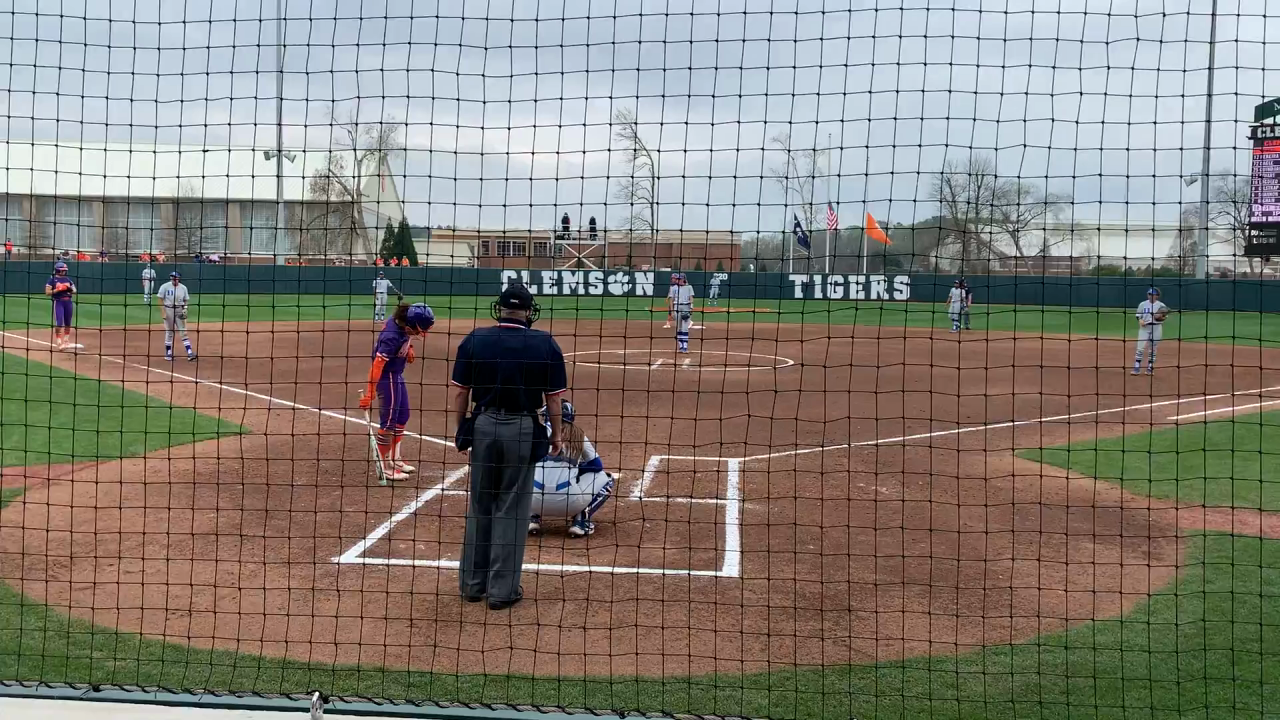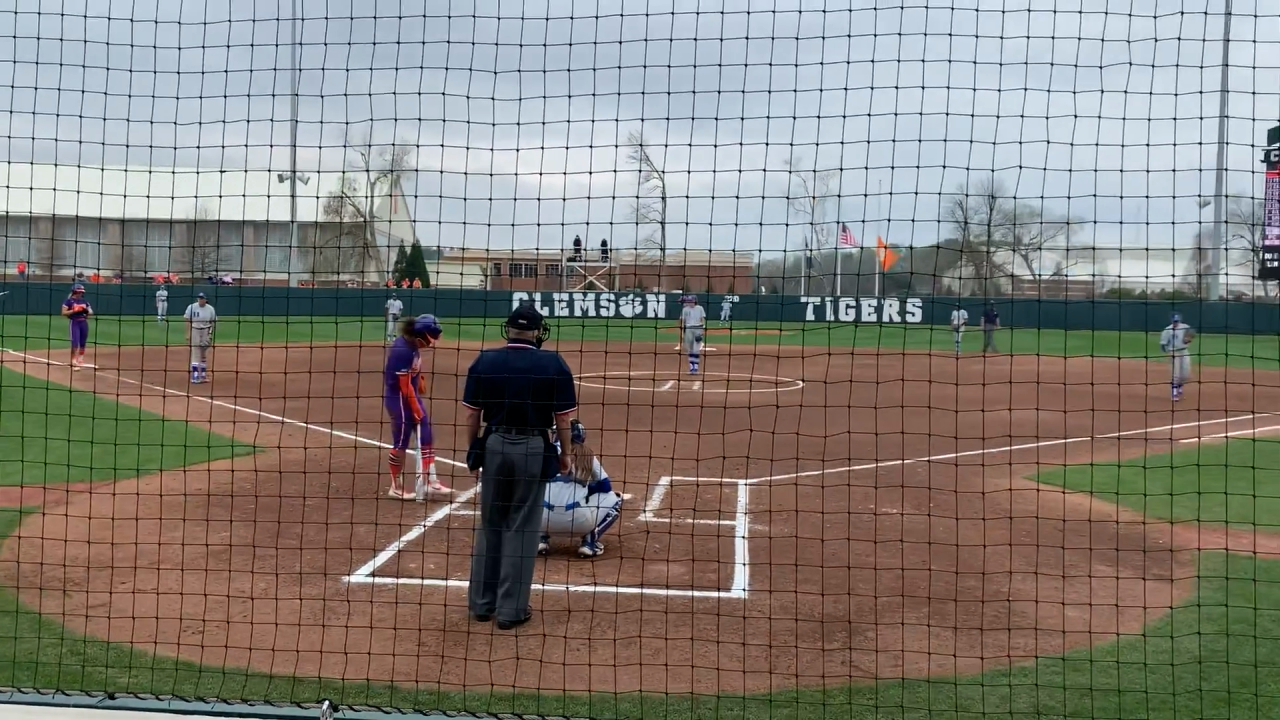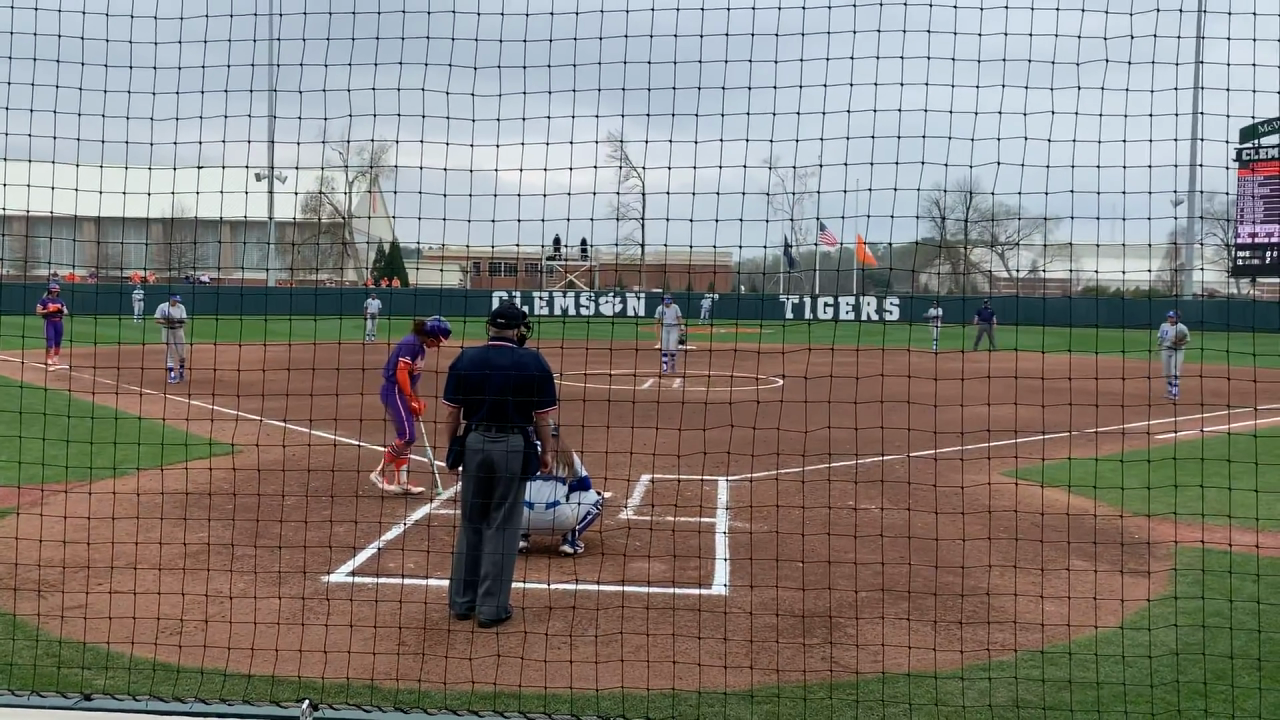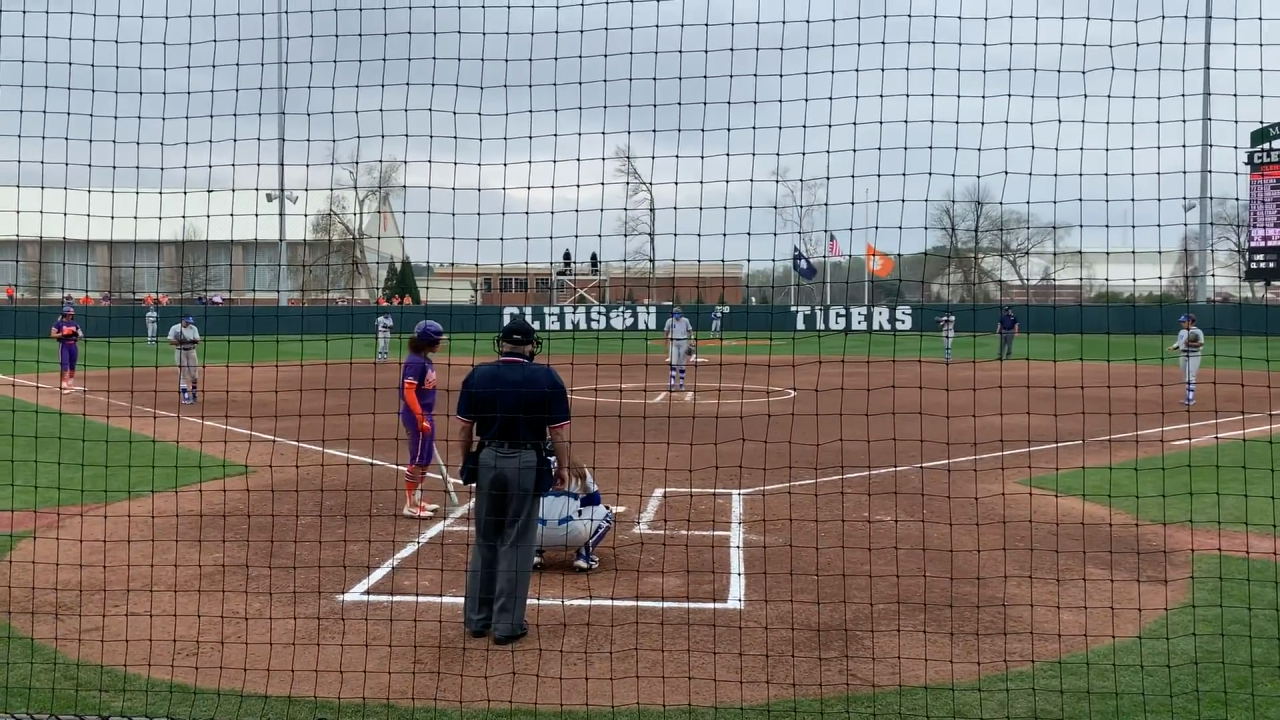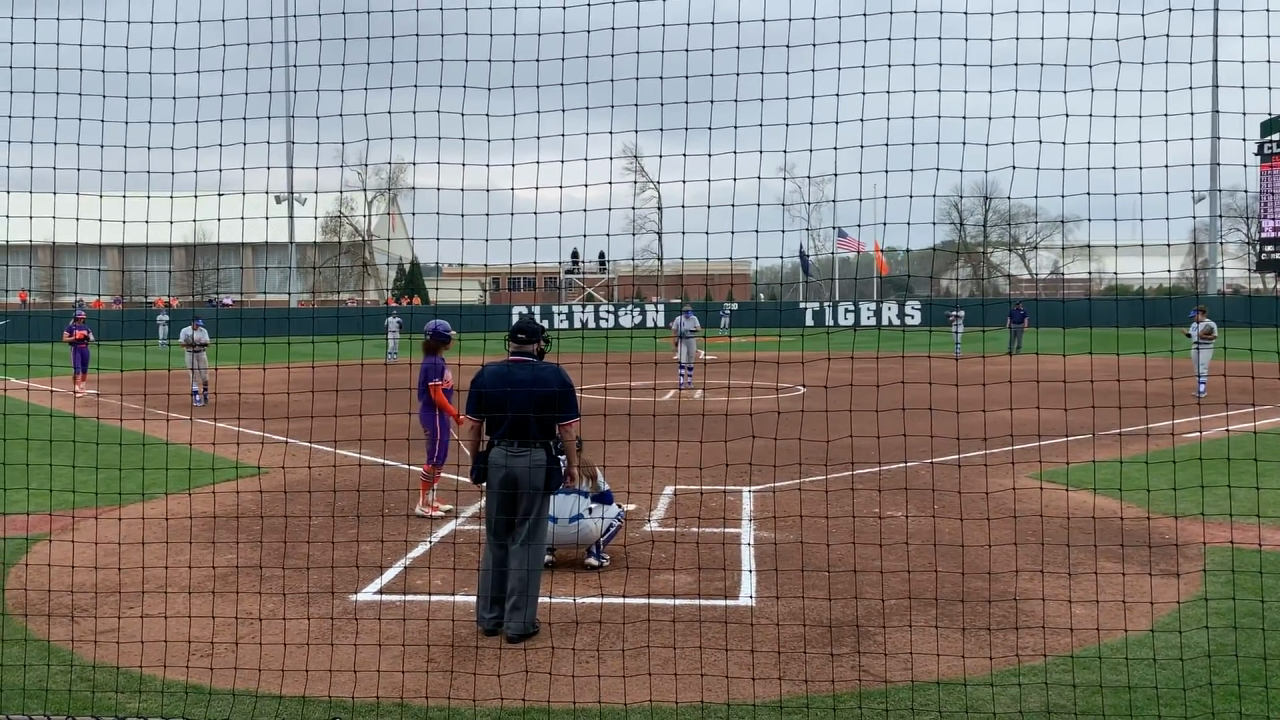
dt=1s
person 1, frame 1
left shoulder: (474, 340)
right shoulder: (544, 343)
left elbow: (460, 393)
right elbow: (553, 398)
left wrist: (460, 431)
right wrist: (556, 434)
left hip: (483, 426)
right hip: (522, 429)
left knee: (480, 505)
right knee: (512, 509)
left ankle: (473, 583)
right ankle: (502, 589)
person 1, frame 2
left shoulder: (484, 361)
right shoulder: (553, 363)
left elbow: (472, 414)
right elbow: (562, 417)
left wrist: (473, 452)
right wrist: (565, 453)
left hip: (494, 445)
right hip: (533, 449)
left knee: (490, 524)
right knee: (522, 527)
left ankle: (482, 602)
right ankle: (511, 608)
person 1, frame 3
left shoulder: (465, 359)
right shoulder: (533, 362)
left elbow: (452, 412)
right elbow: (543, 416)
left wrist: (453, 449)
right wrist: (546, 452)
left hip: (475, 444)
right hip: (514, 447)
left knee: (470, 523)
right knee: (503, 526)
left ankle: (462, 601)
right ankle: (492, 607)
person 1, frame 4
left shoulder: (477, 375)
right shoulder: (546, 377)
left elbow: (464, 427)
right elbow: (558, 430)
left wrist: (467, 463)
right wrist: (563, 467)
left hip: (487, 460)
right hip: (526, 463)
left knee: (484, 540)
right knee: (517, 543)
left ankle: (477, 618)
right ankle: (507, 623)
person 1, frame 5
left shoulder: (486, 374)
right shoulder: (555, 375)
left elbow: (473, 426)
right elbow: (567, 427)
left wrist: (475, 463)
right wrist: (572, 464)
left hip: (497, 459)
right hip: (537, 461)
left knee: (496, 538)
right knee: (528, 541)
left ankle: (490, 617)
right ankle: (519, 622)
person 2, frame 1
left shoulder: (401, 322)
right shoulder: (392, 336)
right elbow: (377, 365)
left wrist: (409, 351)
right wrist: (369, 393)
left hip: (395, 375)
right hip: (387, 377)
left knee: (402, 416)
right knee: (389, 421)
left ankle: (394, 458)
right ankle: (385, 467)
person 2, frame 2
left shoulder: (413, 344)
right shoulder: (403, 350)
right elbow: (404, 385)
left wrist: (420, 379)
right wrist: (416, 408)
left hip: (412, 396)
right hip: (399, 399)
left knee: (426, 438)
right knee: (401, 443)
left ankle: (431, 482)
right ankle: (396, 487)
person 2, frame 3
left shoulder: (420, 346)
right shoulder: (411, 344)
right elbow: (401, 372)
left wrist: (417, 399)
right wrist: (411, 400)
left hip: (403, 394)
right hip: (394, 392)
left knee: (407, 438)
right knee: (407, 436)
left ankle: (400, 482)
right ankle: (380, 472)
person 2, frame 4
left shoulder: (425, 360)
right shoulder: (415, 361)
right elbow: (408, 392)
right wrist: (420, 418)
left hip: (425, 413)
right hip: (416, 415)
left knee: (426, 458)
right knee: (417, 459)
left ankle: (417, 500)
right ankle: (411, 506)
person 2, frame 5
left shoulder: (437, 360)
right shoulder: (433, 363)
right elbow: (437, 395)
left wrist: (449, 414)
right wrist: (455, 413)
left hip: (439, 414)
right hip: (434, 414)
left knee: (440, 458)
right knee: (433, 459)
left ankle: (431, 500)
right ankle: (423, 504)
